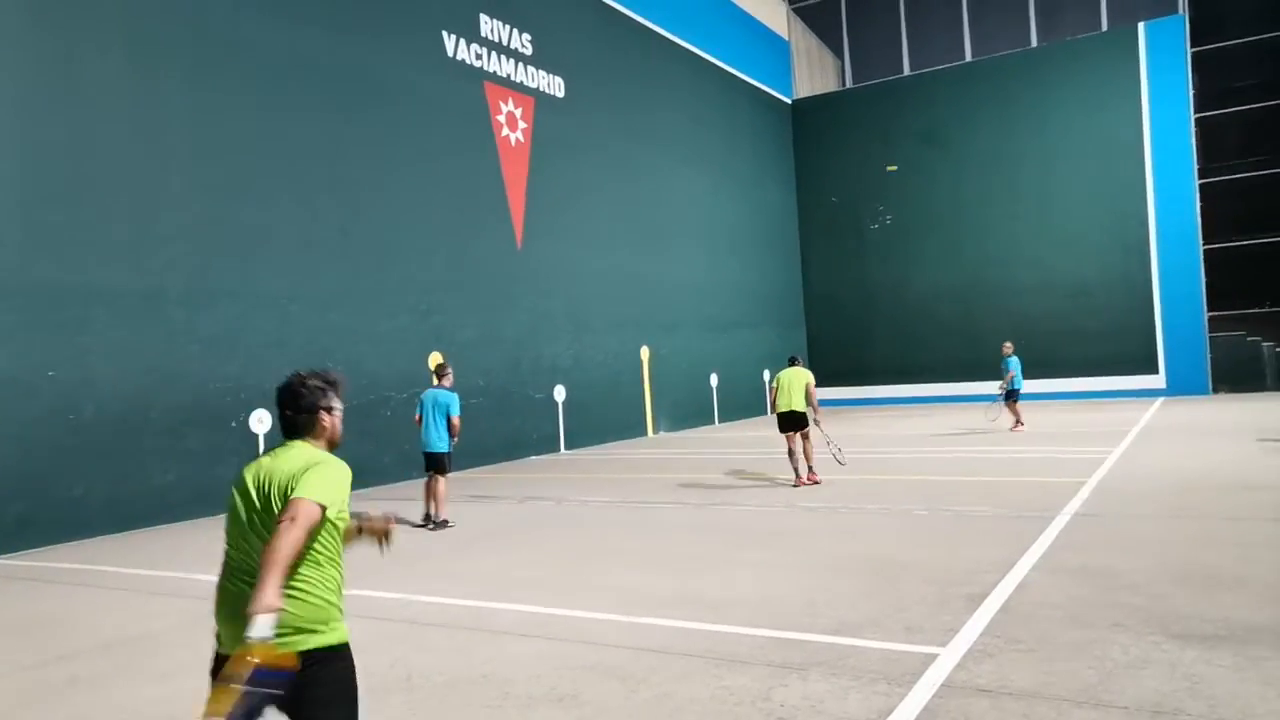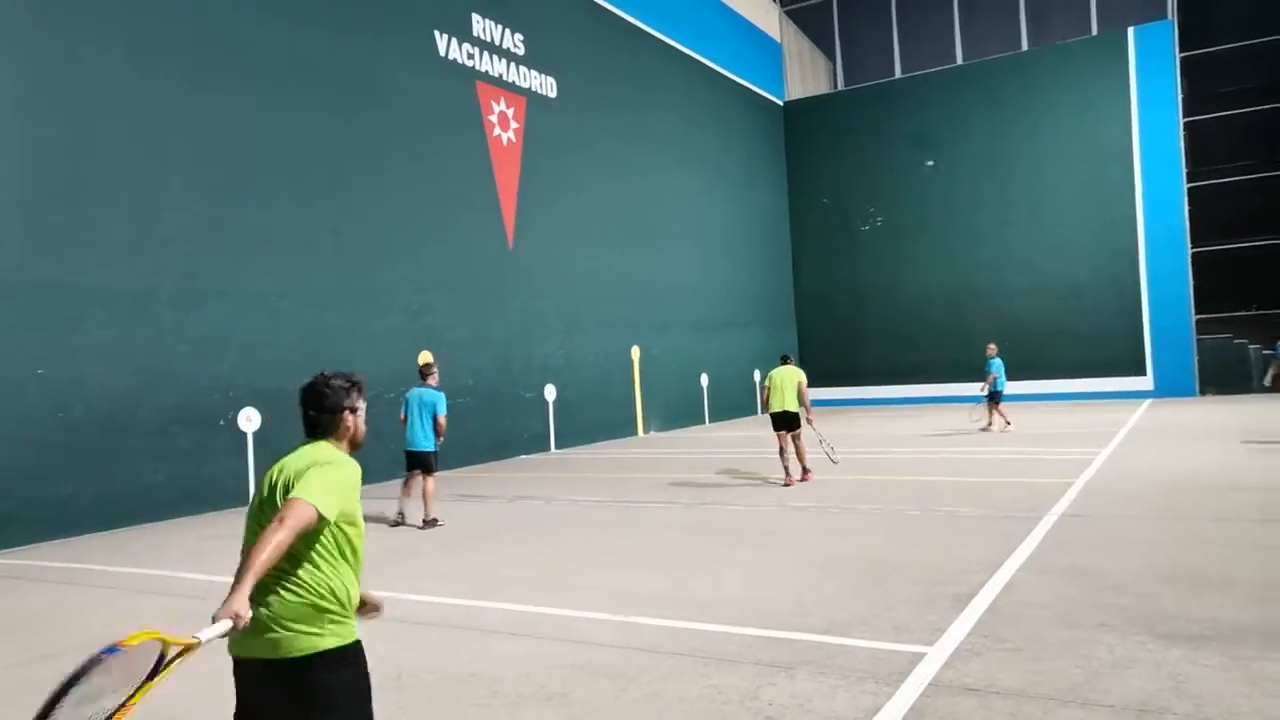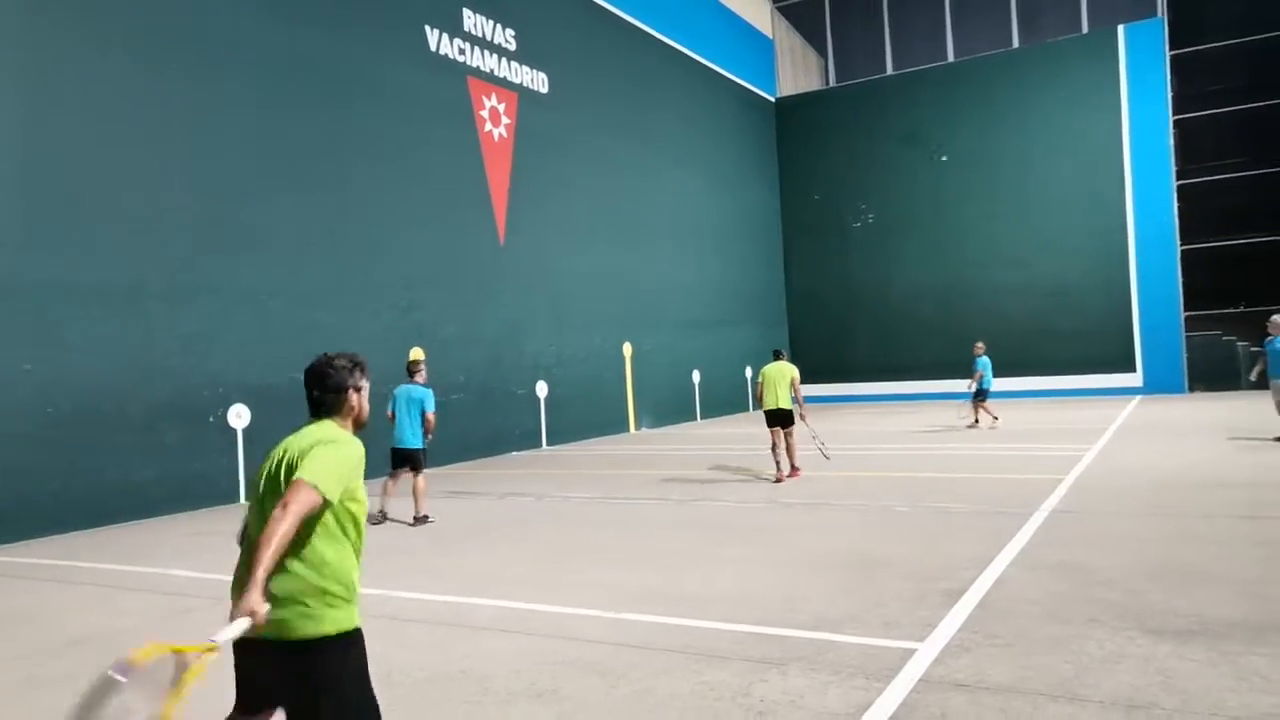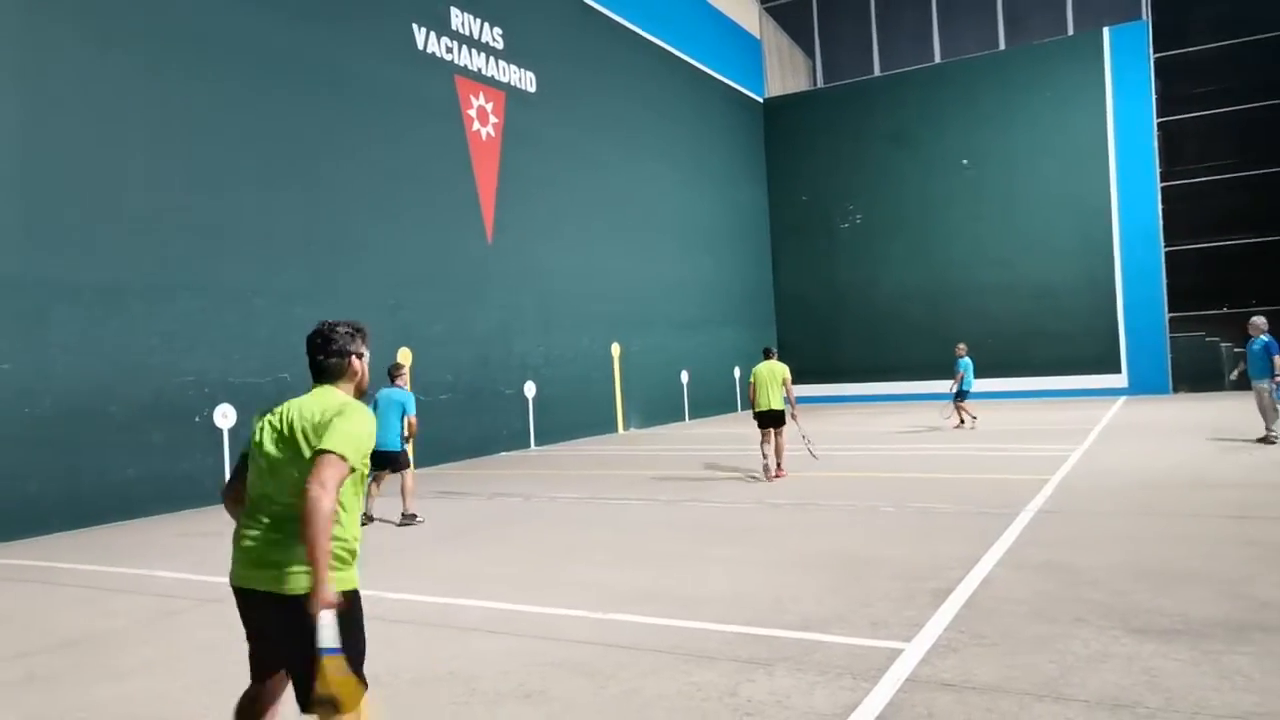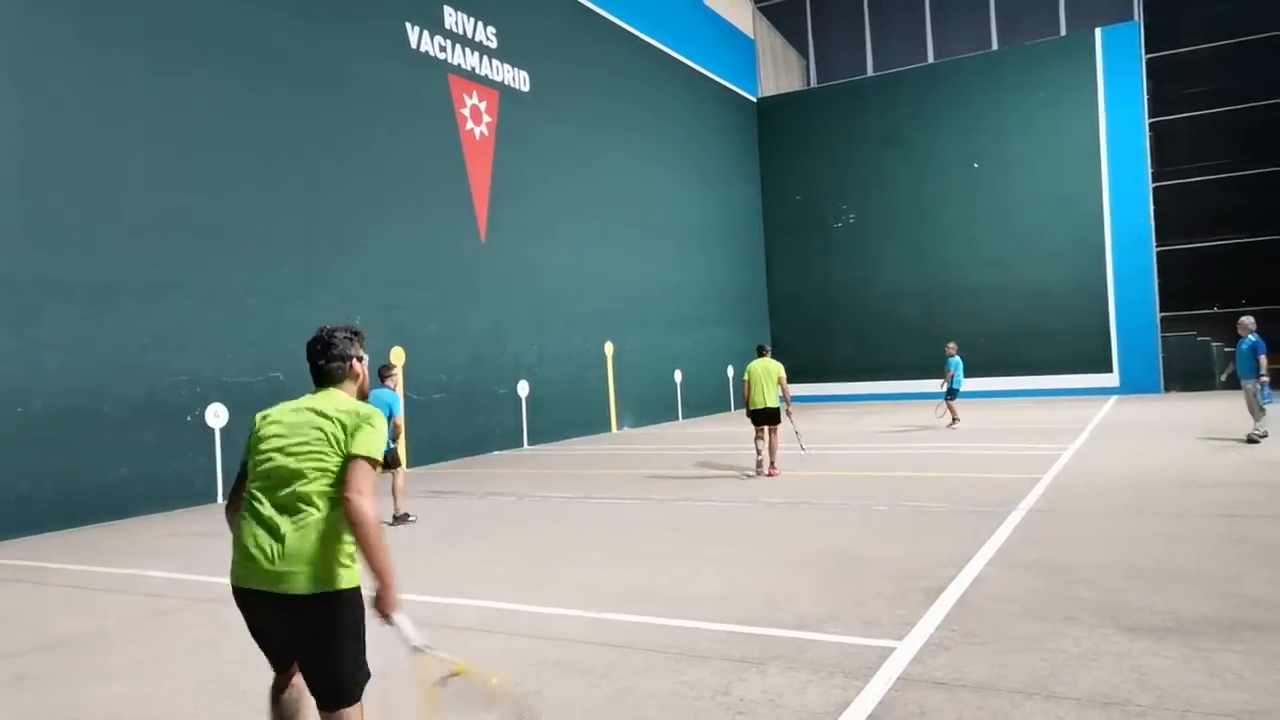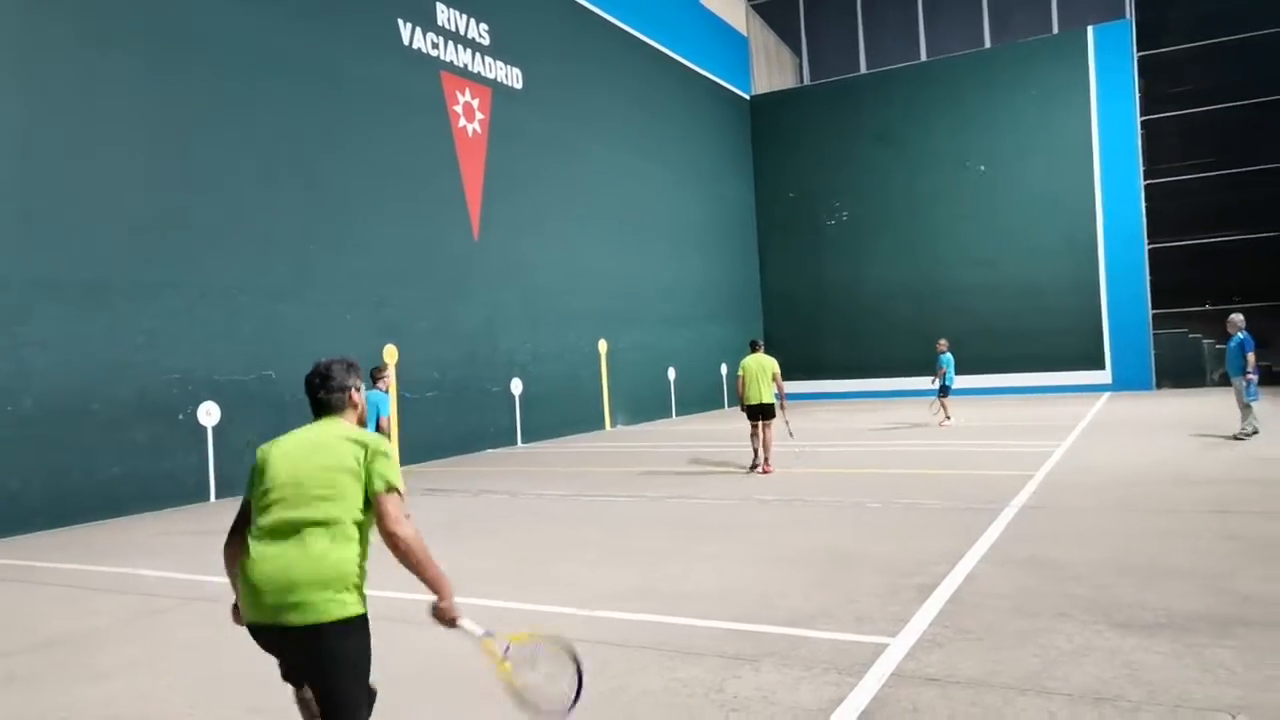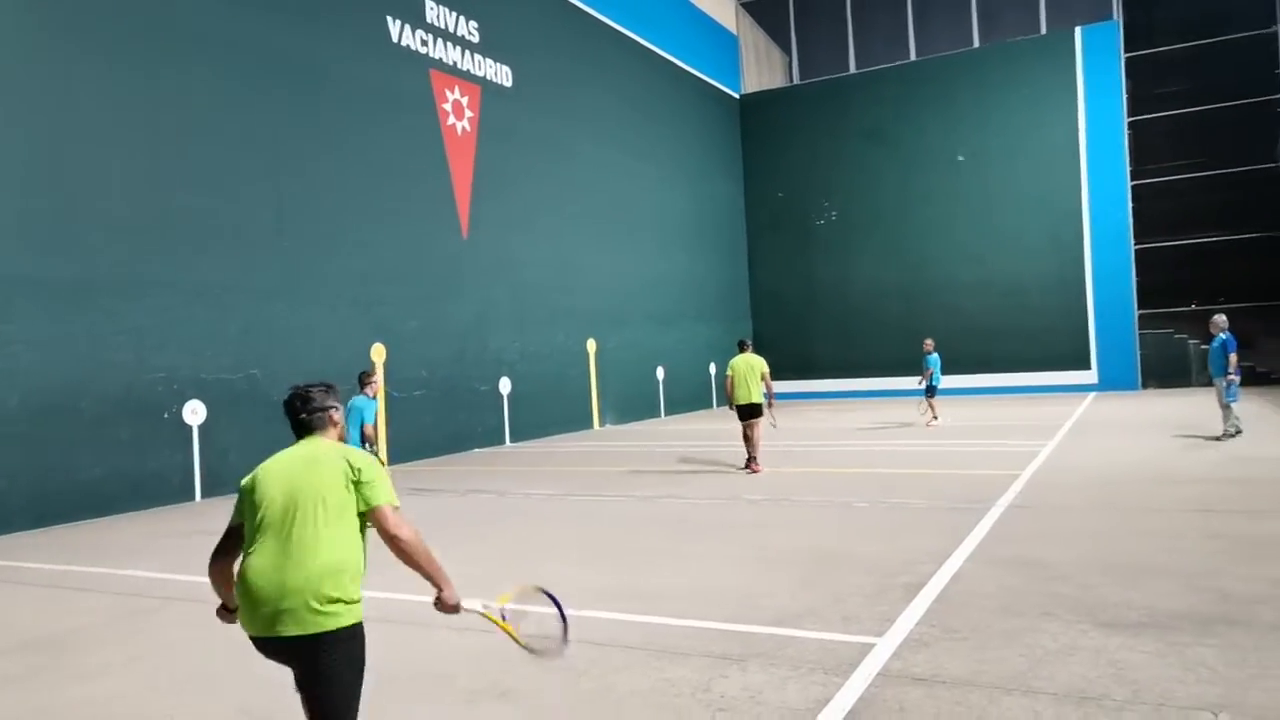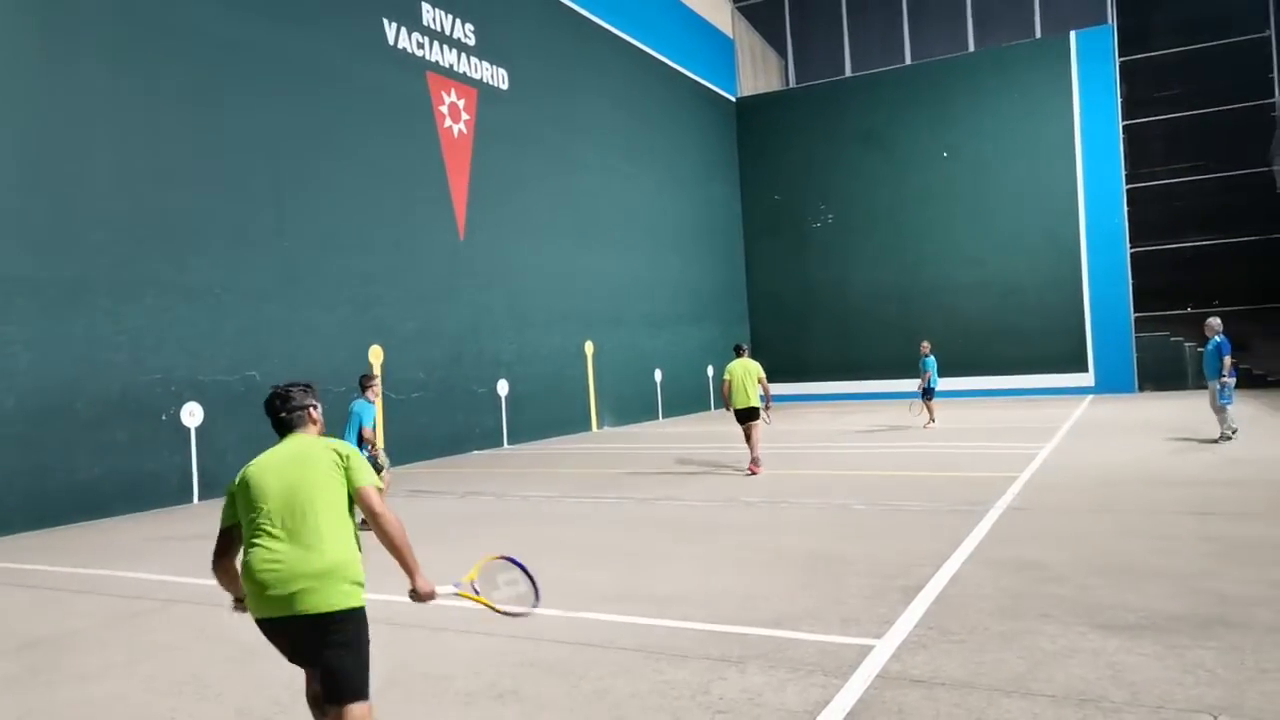
dt=0.1s
person 1, frame 1
left shoulder: (253, 471)
right shoulder: (329, 468)
right elbow: (294, 524)
left wrist: (356, 528)
right wrist: (270, 589)
left hip: (240, 639)
right hip: (310, 640)
person 1, frame 2
left shoulder: (282, 469)
right shoulder: (338, 468)
right elbow: (284, 527)
left wrist: (350, 596)
right wrist: (241, 593)
left hip: (255, 640)
right hip: (317, 642)
person 1, frame 3
left shoulder: (285, 447)
right shoulder: (342, 450)
right elbow: (288, 513)
right wrist: (254, 588)
left hip: (261, 622)
right hip: (317, 626)
person 1, frame 4
left shoulder: (274, 416)
right shoulder: (352, 414)
left elbow: (232, 495)
right elbow: (320, 489)
right wrist: (323, 579)
left hip: (257, 578)
right hip: (311, 589)
left knee: (265, 687)
person 1, frame 5
left shoulder: (268, 418)
right shoulder: (361, 418)
left elbow: (234, 504)
right elbow: (357, 500)
right wrist: (386, 582)
left hip: (251, 578)
right hip: (318, 582)
left knee: (287, 675)
person 1, frame 6
left shoulder: (269, 453)
right shoulder: (372, 447)
left elbow: (235, 543)
right elbow: (396, 528)
left wrist: (243, 597)
right wrist: (443, 591)
left hip: (263, 608)
right hip: (329, 608)
left knee: (310, 682)
person 1, frame 7
left shoulder: (258, 475)
right shoulder: (354, 460)
left elbow: (220, 563)
right elbow: (395, 531)
left wrist: (229, 603)
right wrist: (442, 584)
left hip: (263, 621)
right hip: (327, 610)
left knee: (312, 677)
person 1, frame 8
left shoulder: (248, 473)
right shoulder: (339, 451)
left elbow: (221, 561)
right elbow: (379, 513)
left wrist: (240, 594)
right wrist: (416, 573)
left hip: (269, 600)
right hip: (332, 595)
left knee: (319, 673)
